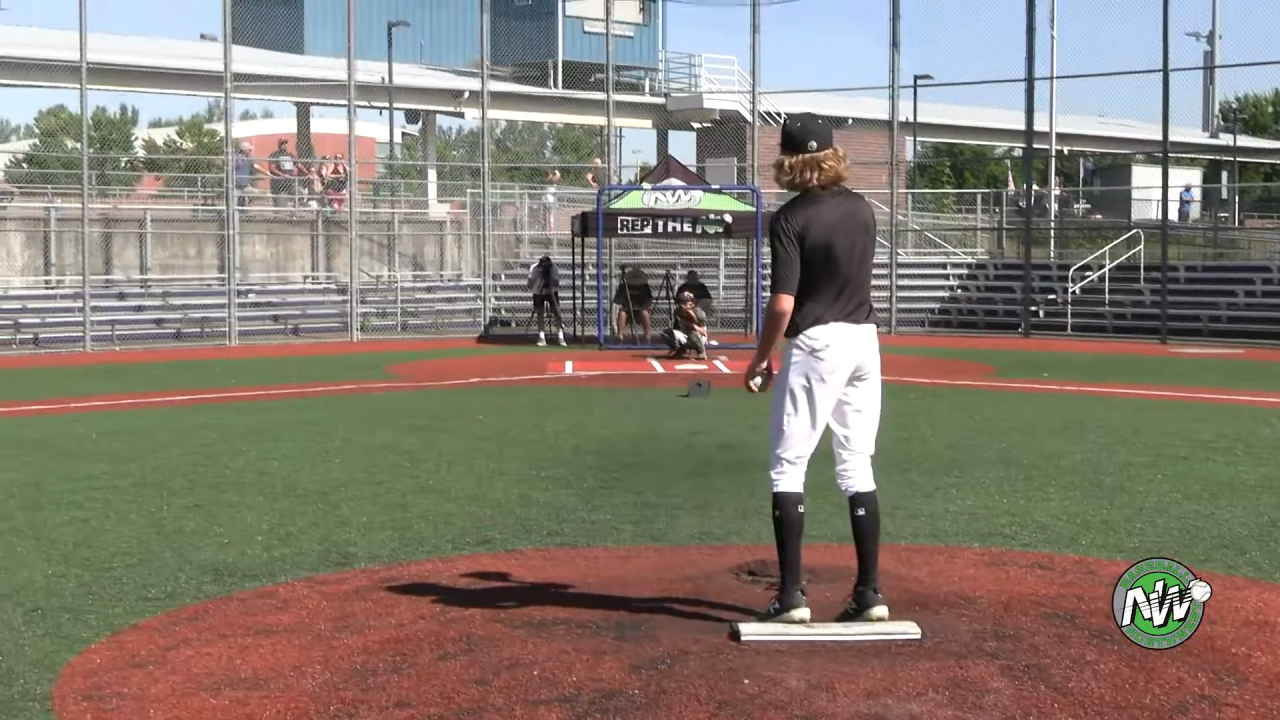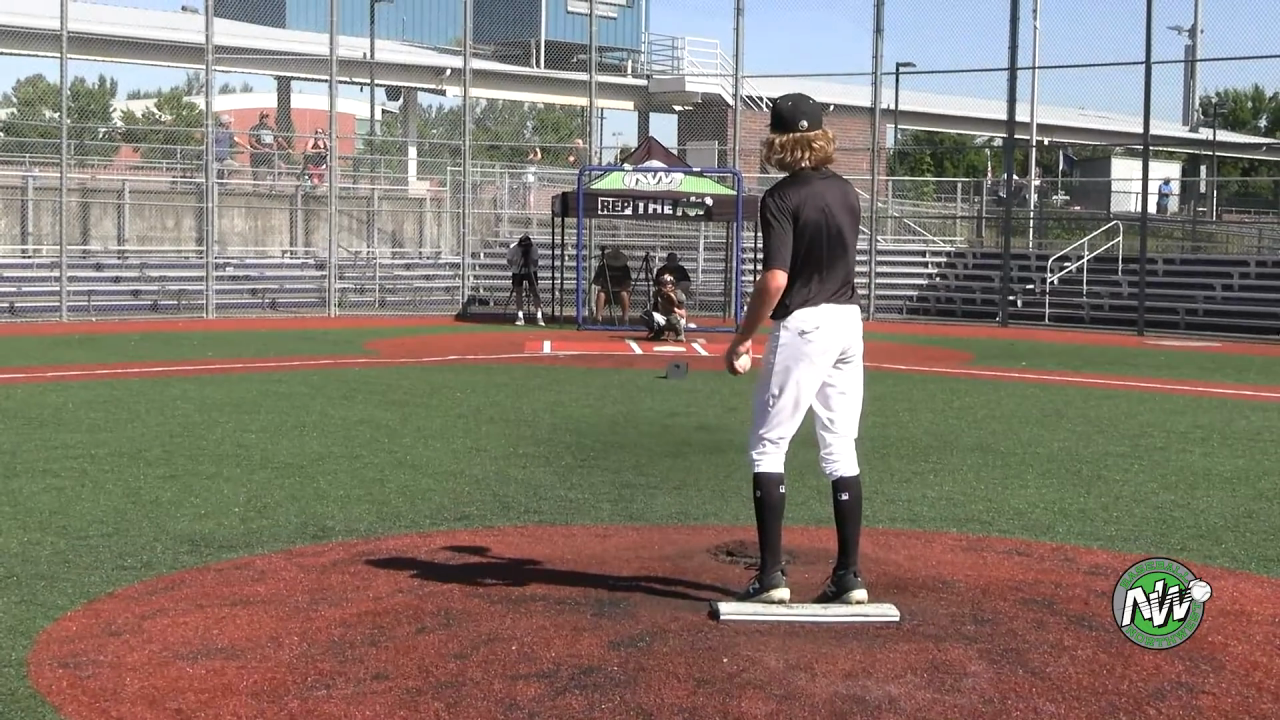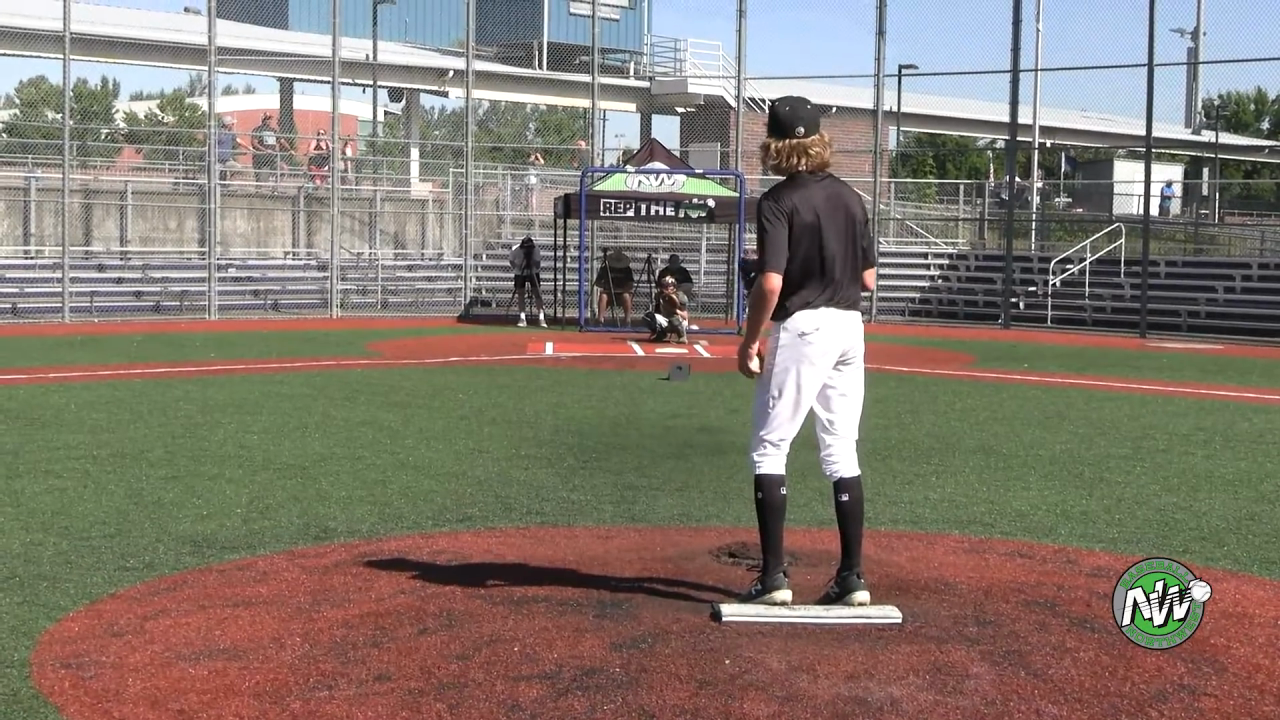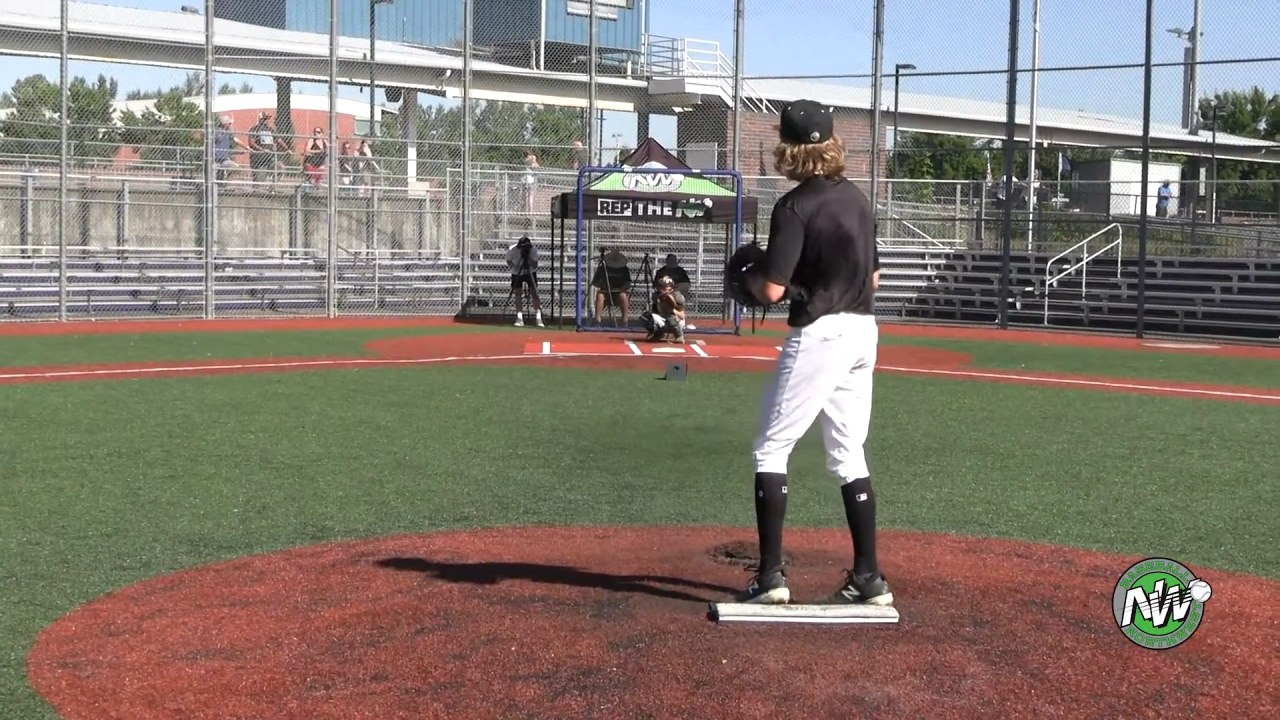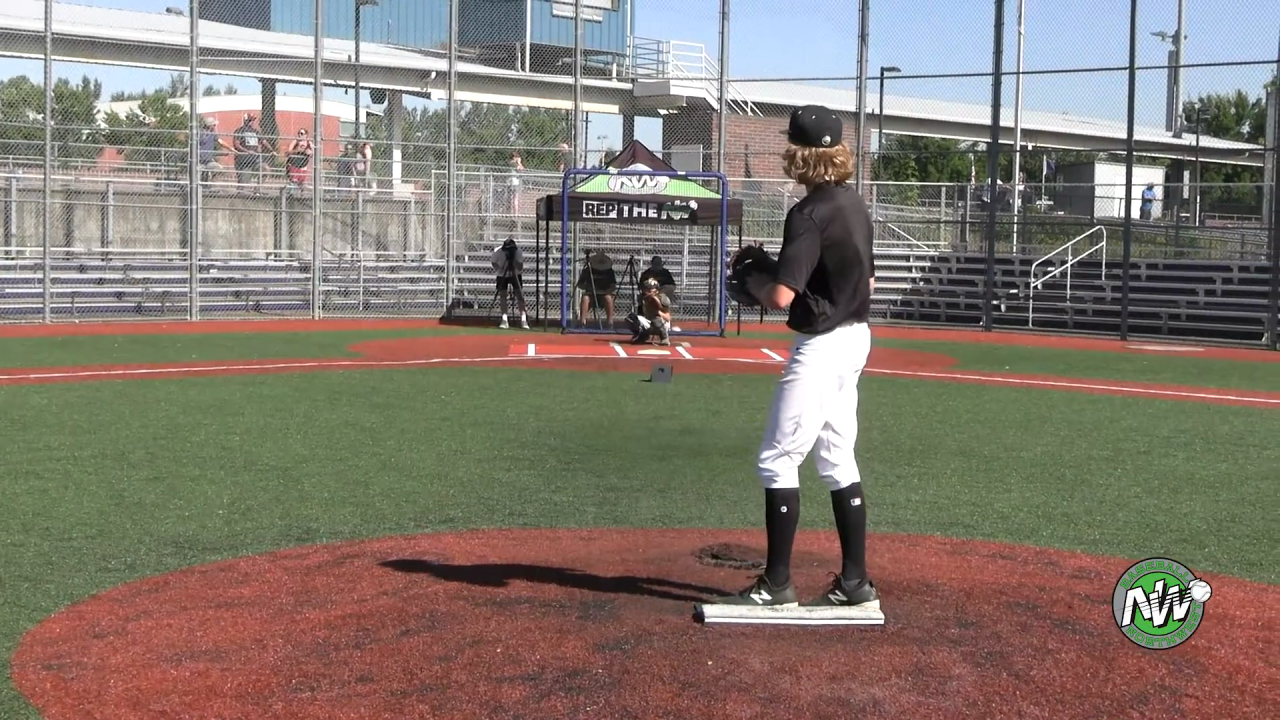
dt=0.5s
person 1, frame 1
left shoulder: (791, 218)
right shoulder: (861, 209)
left elbow: (783, 302)
left wrist: (761, 357)
left hip: (817, 345)
right hip: (864, 340)
left knee: (787, 467)
right knee: (857, 467)
left ankle: (791, 596)
right ankle: (869, 592)
person 1, frame 2
left shoulder: (781, 197)
right shoulder: (848, 193)
left elbow: (776, 279)
left wrist: (742, 337)
left hip: (802, 327)
right hip: (848, 322)
left knee: (768, 448)
right knee: (840, 450)
left ankle: (771, 576)
right ankle: (848, 575)
person 1, frame 3
left shoulder: (777, 201)
right shoulder: (848, 196)
left elbow: (771, 283)
right elbow: (869, 279)
left wrist: (749, 339)
left hip: (801, 329)
right hip: (849, 327)
left knee: (768, 450)
right knee: (841, 453)
left ankle: (773, 577)
right ankle: (852, 577)
person 1, frame 4
left shoulder: (796, 206)
right shoulder: (858, 199)
left elbow: (771, 289)
left wrist: (750, 276)
left hip: (818, 336)
right hip: (863, 331)
left knee: (771, 449)
right knee: (849, 455)
left ankle: (770, 576)
right ankle: (868, 579)
person 1, frame 5
left shoulder: (809, 213)
right shoulder: (855, 204)
left elbow: (782, 296)
left wrist: (753, 280)
left hip: (821, 345)
right hip: (853, 337)
left knee: (778, 460)
right knee: (838, 460)
left ankle: (777, 584)
right ankle: (855, 582)
